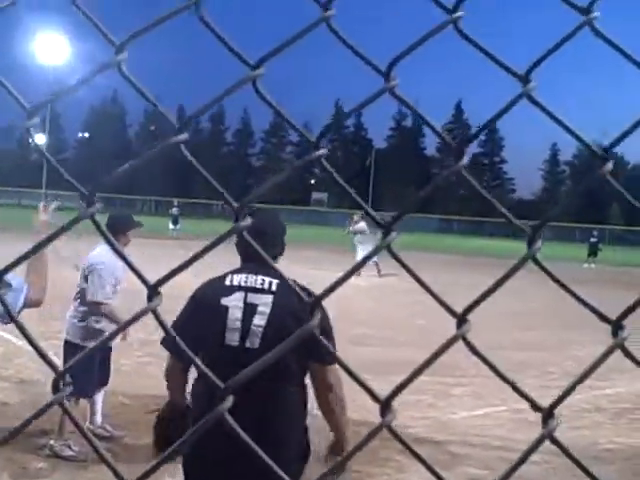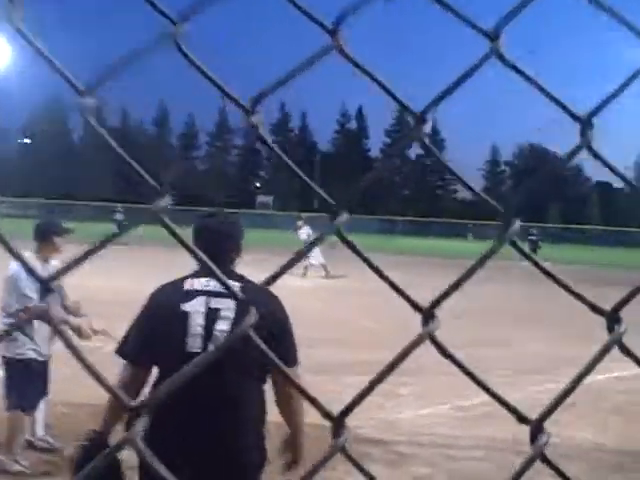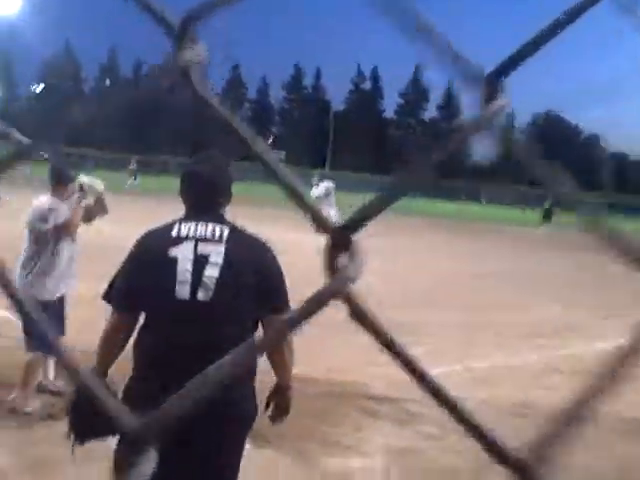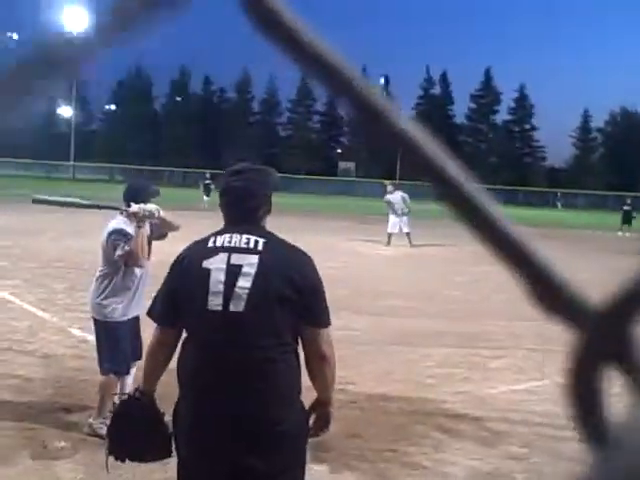
dt=0.5s
person 1, frame 1
left shoulder: (207, 293)
right shoulder: (302, 302)
left elbow: (176, 366)
right elbow: (327, 382)
left wrist: (178, 402)
right wrist: (341, 437)
left hip: (211, 438)
right hip: (278, 443)
person 1, frame 2
left shoulder: (164, 298)
right shoulder: (264, 303)
left elbow: (131, 378)
right elbow: (287, 385)
left wrist: (103, 430)
right wrist: (296, 434)
left hip: (168, 443)
right hip: (236, 448)
person 1, frame 3
left shoulder: (151, 244)
right shoulder: (256, 252)
left elbow: (121, 322)
left wrist: (99, 372)
right wrist: (284, 384)
left hip: (155, 392)
right hip: (225, 398)
person 1, frame 4
left shoulder: (191, 258)
right shoulder: (294, 262)
left elbow: (163, 339)
right elbow: (319, 348)
left wrist: (145, 391)
right wrist: (325, 399)
left hip: (202, 410)
right hip: (273, 414)
person 2, frame 1
left shoulder: (110, 256)
right shoulder: (104, 262)
right elbow: (99, 303)
left wrist: (115, 324)
right wrist: (122, 323)
left hip: (100, 331)
right hip: (85, 332)
left knee: (99, 381)
right knee: (77, 388)
left ankle: (95, 423)
right ankle: (59, 440)
person 2, frame 2
left shoulder: (52, 266)
right shoulder: (21, 270)
left elbow: (61, 301)
right elbow: (34, 310)
left wrist: (76, 314)
right wrist: (71, 324)
left hip: (40, 344)
left knee: (38, 393)
right knee: (22, 402)
left ankle: (37, 435)
person 2, frame 3
left shoulder: (69, 202)
right shoulder: (45, 206)
left elbow: (98, 212)
right elbow: (69, 229)
right wrist: (79, 198)
left hip: (55, 285)
right hip: (37, 287)
left knee: (52, 337)
right knee: (40, 344)
left ankle: (47, 379)
right ankle: (22, 396)
person 2, frame 4
left shoulder: (142, 223)
right shoulder: (119, 229)
left elbow: (172, 228)
right elbow: (138, 260)
left wrist: (156, 217)
right wrist: (141, 225)
left hip: (129, 305)
right hip: (112, 308)
left knee: (131, 357)
right knee: (115, 366)
right ankle: (98, 419)
